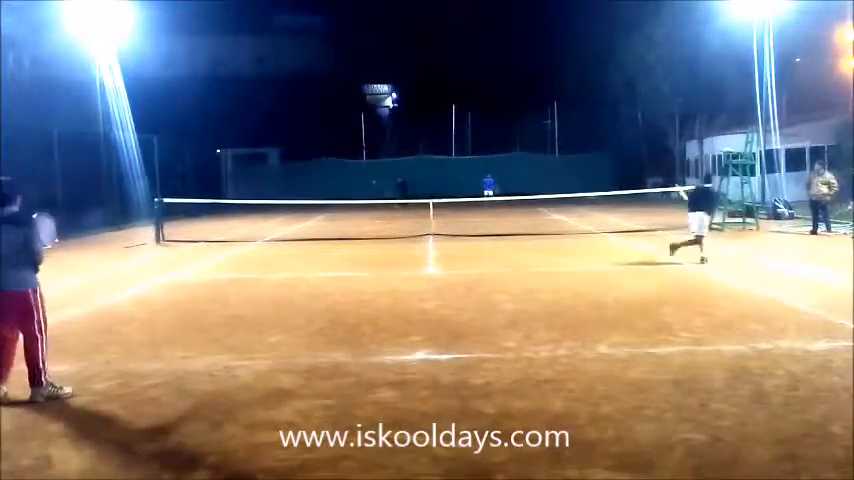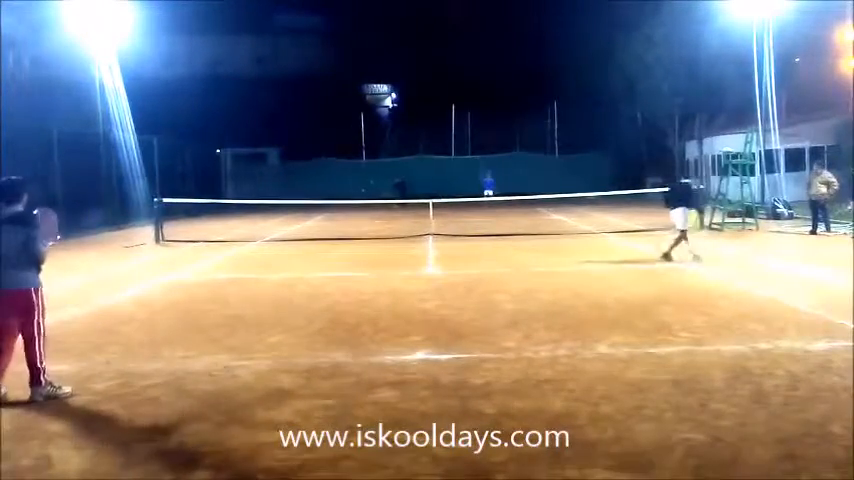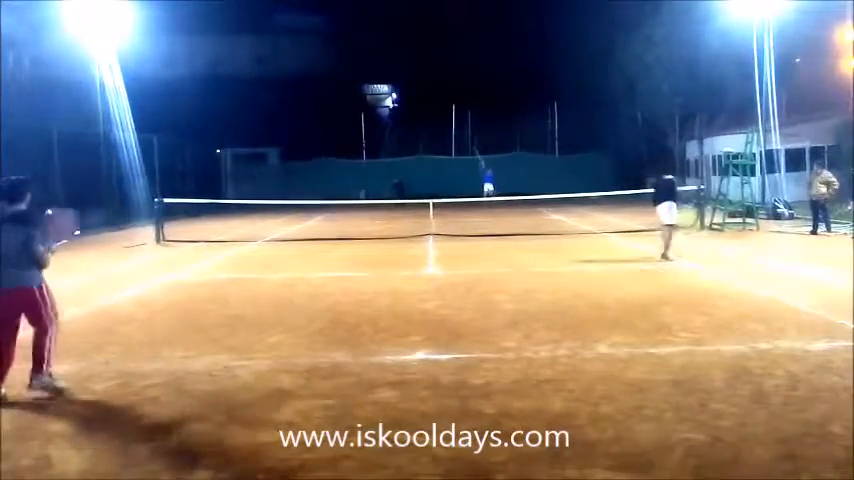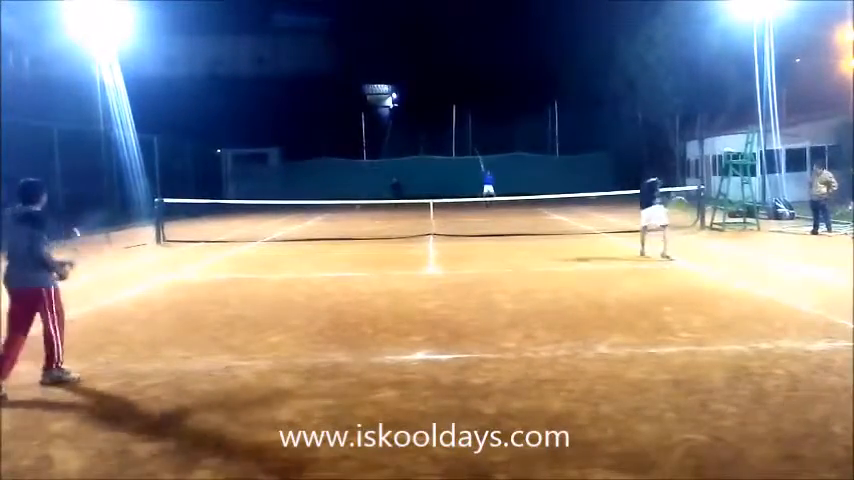
dt=0.2s
person 1, frame 1
right shoulder: (25, 222)
right elbow: (36, 257)
right wrist: (40, 250)
right hip: (23, 286)
right knee: (35, 335)
right ankle: (40, 385)
person 1, frame 2
right shoulder: (28, 221)
right elbow: (39, 256)
right wrist: (44, 248)
right hip: (25, 285)
right knee: (34, 335)
right ankle: (39, 384)
person 1, frame 3
right shoulder: (28, 219)
right elbow: (37, 255)
right wrist: (46, 254)
right hip: (28, 283)
right knee: (47, 324)
right ankle: (40, 374)
person 1, frame 4
right shoulder: (36, 219)
right elbow: (41, 253)
left wrist: (55, 263)
right wrist: (58, 268)
right hip: (39, 283)
right knee: (53, 326)
right ankle: (53, 369)
